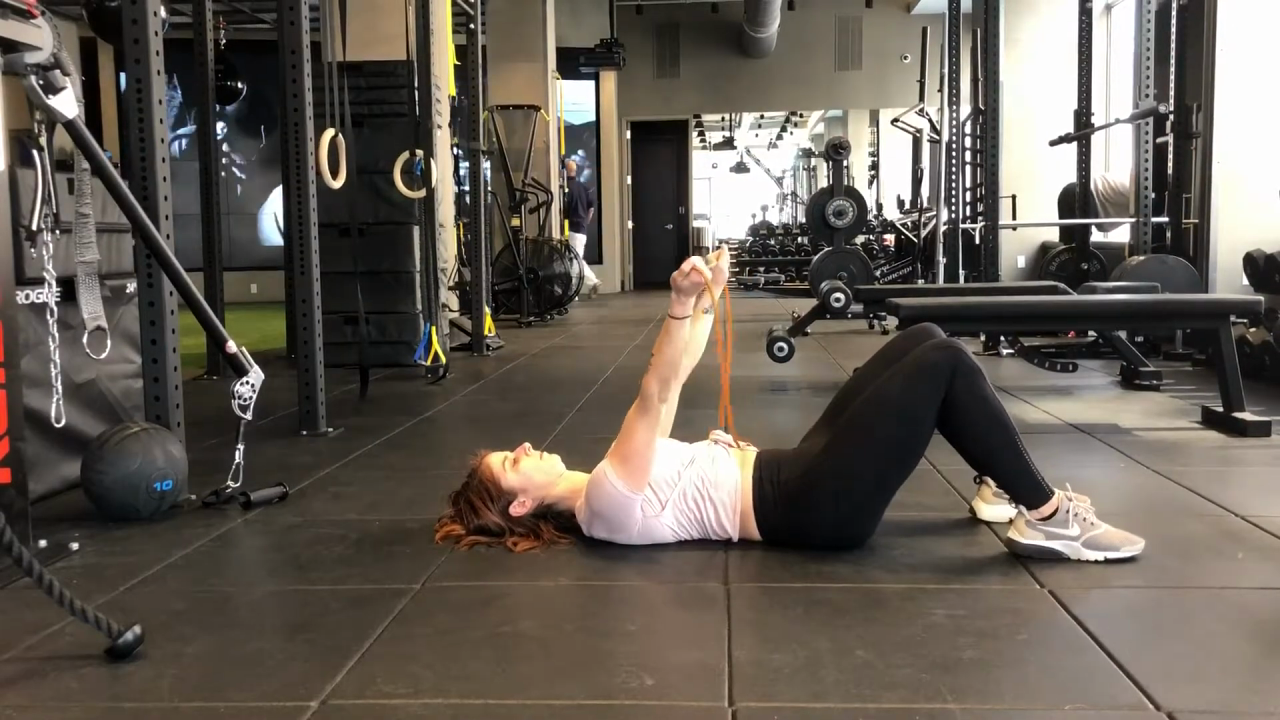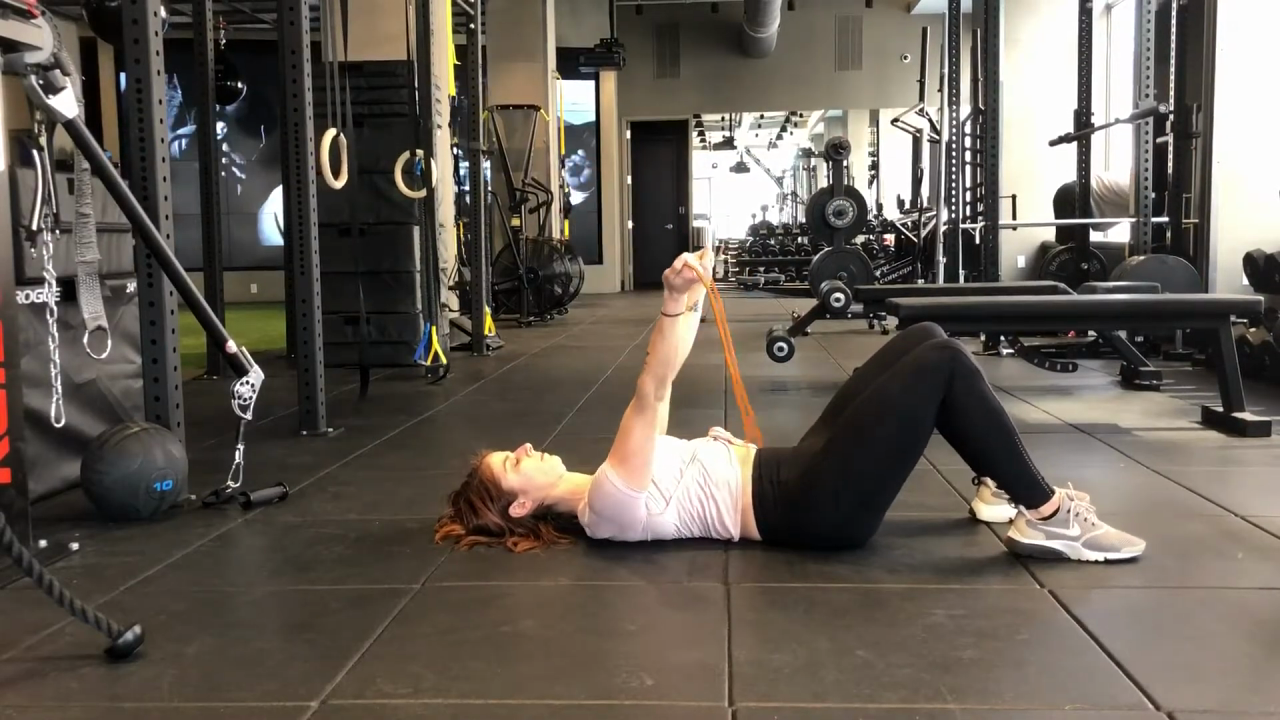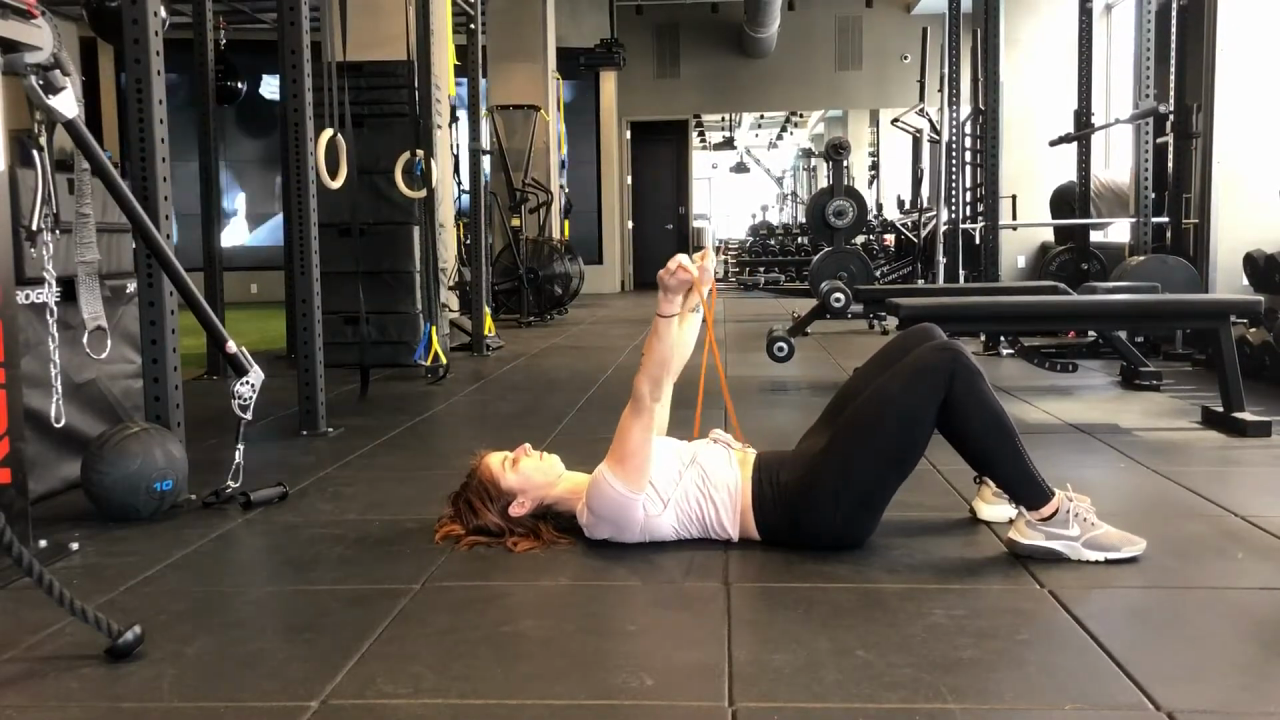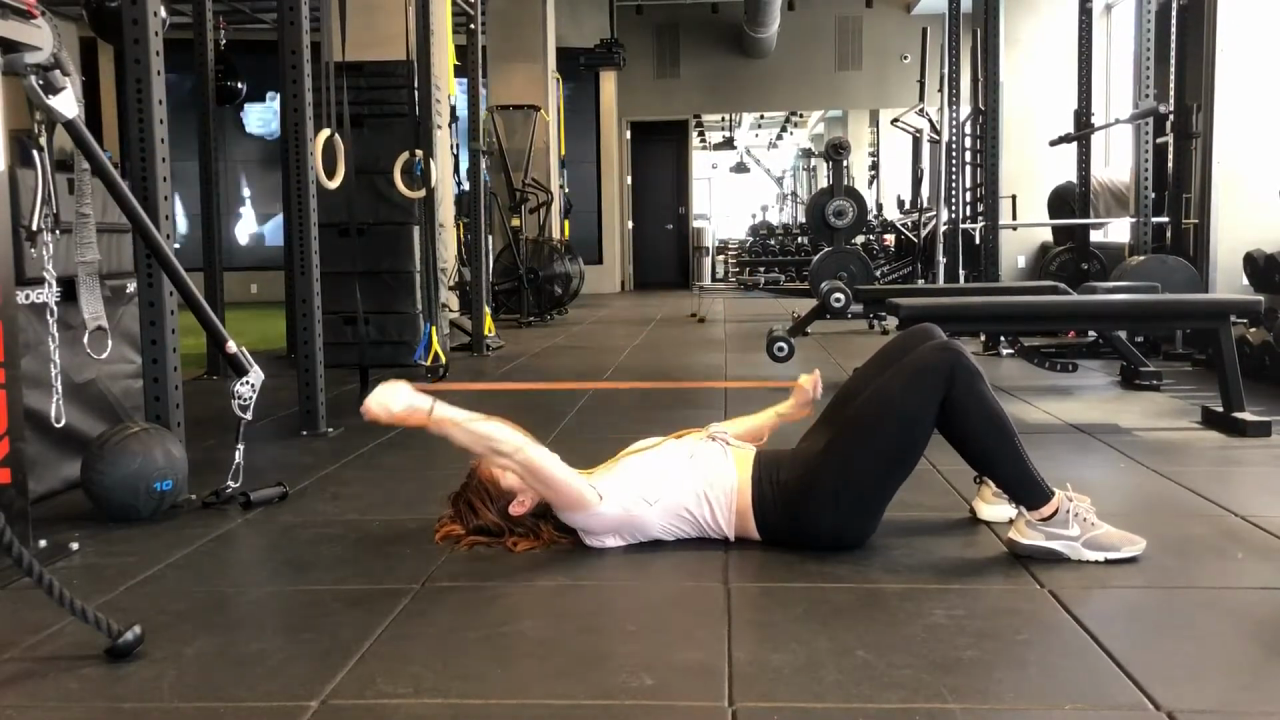
dt=0.5s
person 1, frame 1
left shoulder: (607, 478)
right shoulder: (604, 505)
left elbow: (674, 382)
right elbow: (650, 397)
left wrist: (711, 296)
right wrist: (680, 305)
left hip: (798, 475)
right hip: (814, 507)
left knee: (925, 341)
right knee: (943, 363)
left ankle: (1004, 487)
right ankle: (1046, 518)
person 1, frame 2
left shoulder: (606, 482)
right shoulder: (608, 507)
left elbow: (659, 385)
right elbow: (650, 394)
left wrist: (696, 294)
right wrist: (673, 300)
left hip: (796, 471)
right hip: (816, 506)
left knee: (926, 339)
right knee: (941, 363)
left ankle: (1004, 488)
right ankle: (1048, 517)
person 1, frame 3
left shoulder: (601, 485)
right shoulder: (602, 510)
left elbow: (658, 385)
right elbow: (641, 401)
left wrist: (694, 304)
right wrist: (664, 302)
left hip: (796, 476)
right hip: (814, 507)
left knee: (926, 342)
right knee: (943, 365)
left ankle: (1003, 486)
right ankle: (1048, 518)
person 1, frame 4
left shoulder: (608, 474)
right shoulder: (591, 515)
left elbow: (710, 436)
right elbow: (522, 446)
left wrist: (788, 406)
right wrist: (422, 406)
left hip: (787, 472)
right hip: (813, 508)
left knee: (925, 340)
right knee: (941, 365)
left ankle: (1003, 487)
right ankle: (1047, 518)
